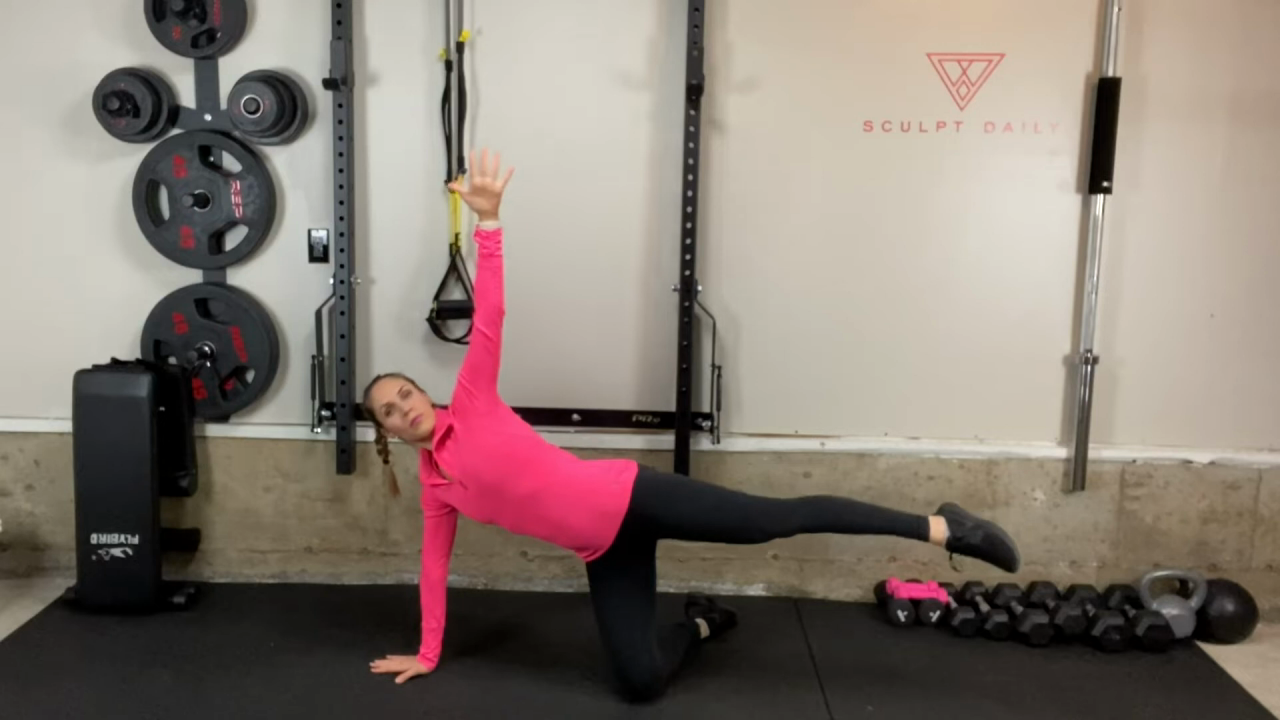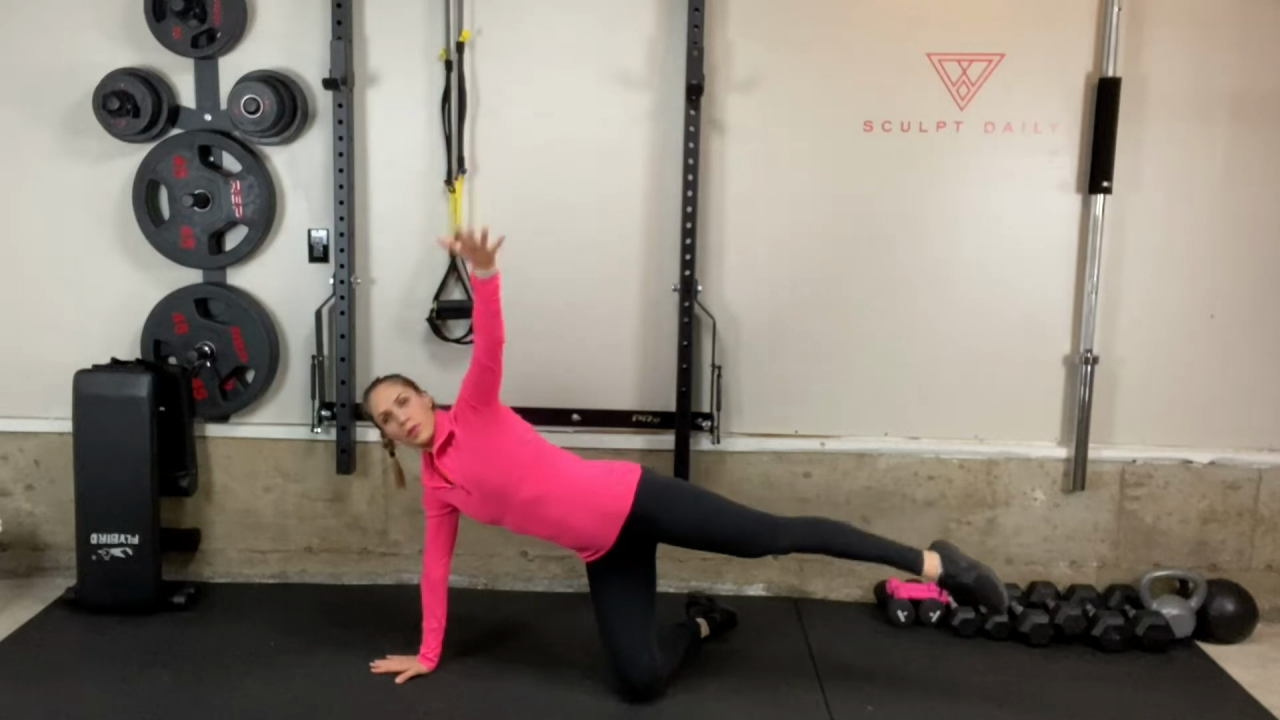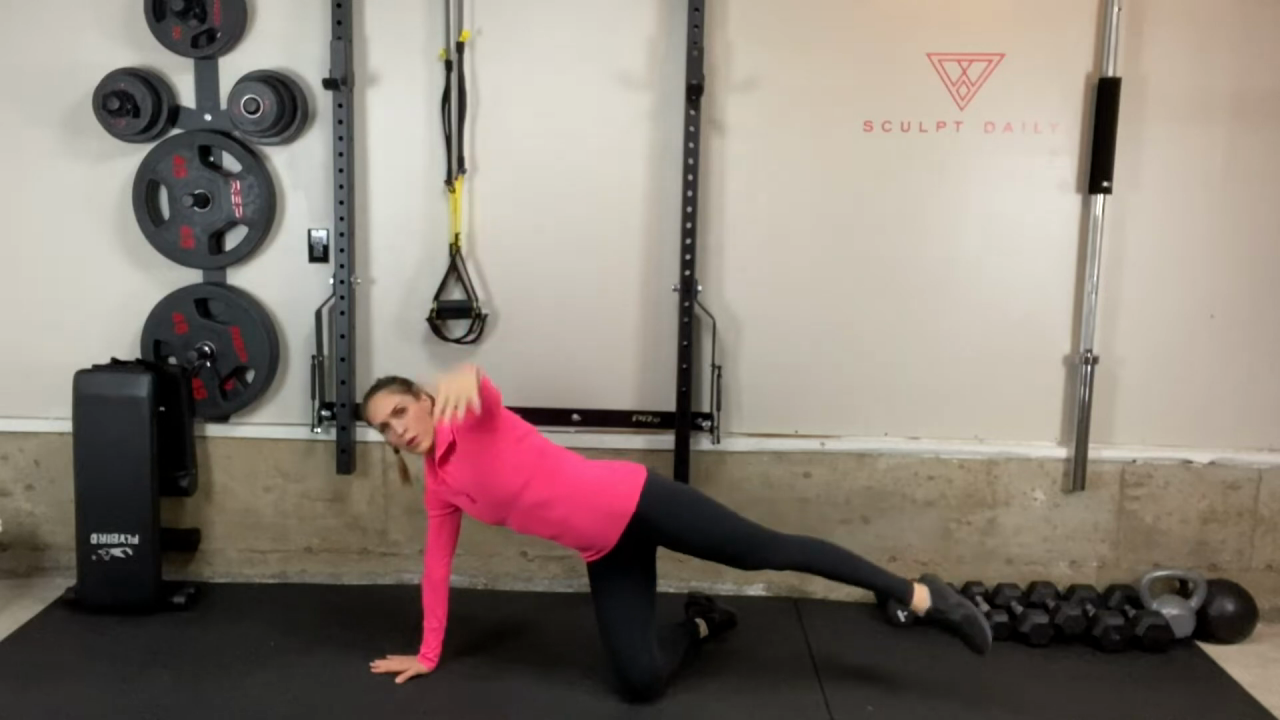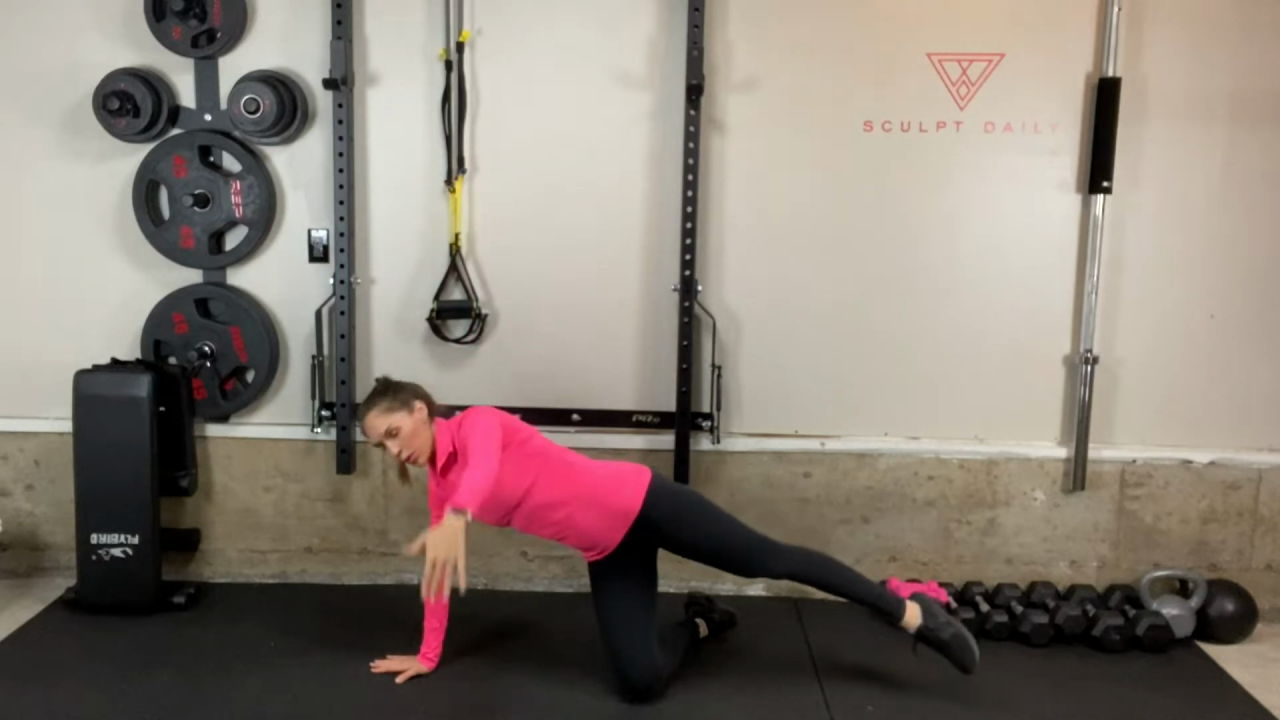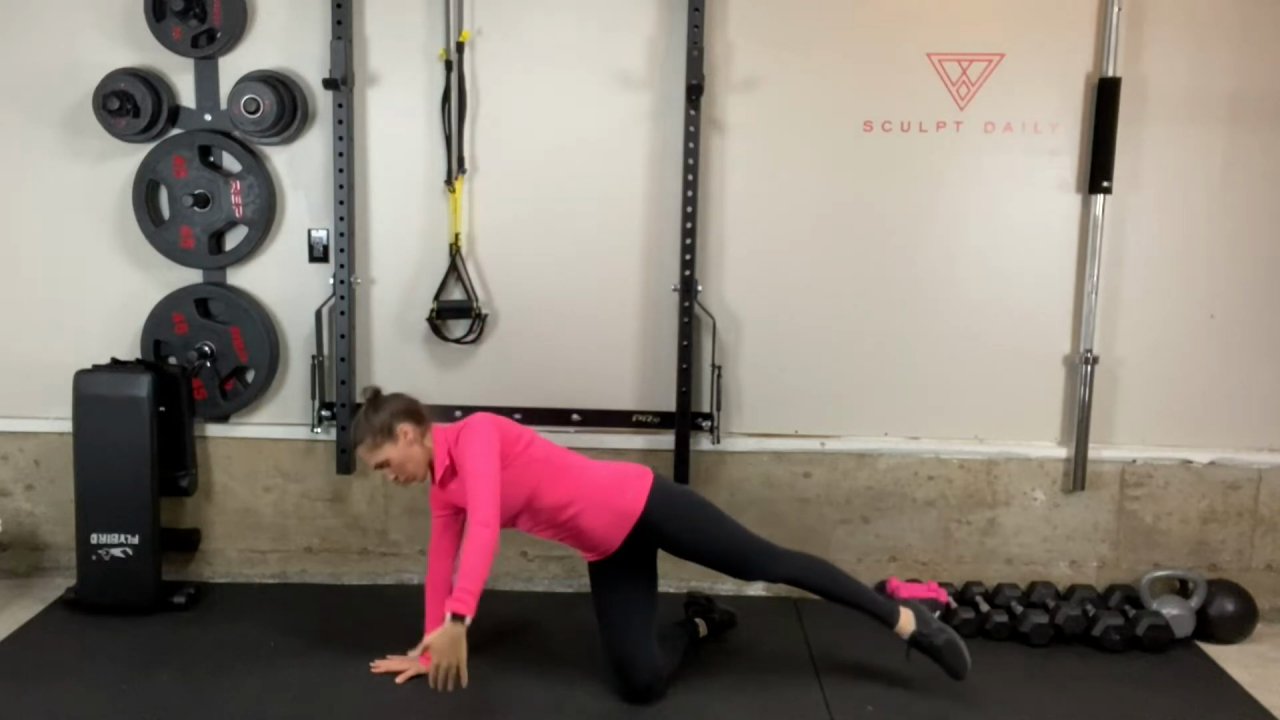
dt=0.2s
person 1, frame 1
left shoulder: (471, 408)
right shoulder: (434, 482)
left elbow: (488, 318)
right elbow: (434, 565)
left wrist: (486, 218)
right wrist: (426, 655)
left hip: (629, 499)
right hip: (604, 548)
left knee: (779, 519)
right knee: (641, 683)
left ankle: (940, 528)
right ankle: (699, 626)
person 1, frame 2
left shoulder: (474, 416)
right shoulder: (435, 485)
left elbow: (490, 343)
right elbow: (436, 569)
left wrist: (481, 268)
right wrist: (427, 654)
left hip: (629, 502)
right hip: (601, 550)
left knee: (772, 536)
right knee: (640, 683)
left ankle: (932, 564)
right ankle: (699, 623)
person 1, frame 3
left shoulder: (475, 428)
right shoulder: (438, 489)
left elbow: (487, 396)
right elbow: (437, 568)
left wrist: (463, 378)
right wrist: (426, 652)
left hip: (630, 501)
right hip: (602, 550)
left knee: (769, 550)
right knee: (639, 682)
left ankle: (920, 596)
right ankle: (696, 623)
person 1, frame 4
left shoulder: (476, 424)
right shoulder: (436, 490)
left elbow: (483, 468)
right elbow: (435, 566)
left wrist: (455, 521)
right wrist: (427, 654)
left hip: (635, 501)
right hip: (606, 550)
left knee: (769, 559)
right knee: (642, 682)
left ankle: (912, 613)
right ankle: (698, 624)
person 1, frame 5
left shoulder: (476, 432)
right shoulder: (441, 491)
left elbow: (484, 520)
right elbow: (441, 566)
left wrist: (457, 619)
right wrist: (428, 651)
left hip: (637, 504)
right hip: (607, 552)
left knee: (768, 563)
right knee: (642, 683)
left ankle: (905, 620)
right ankle: (698, 623)
